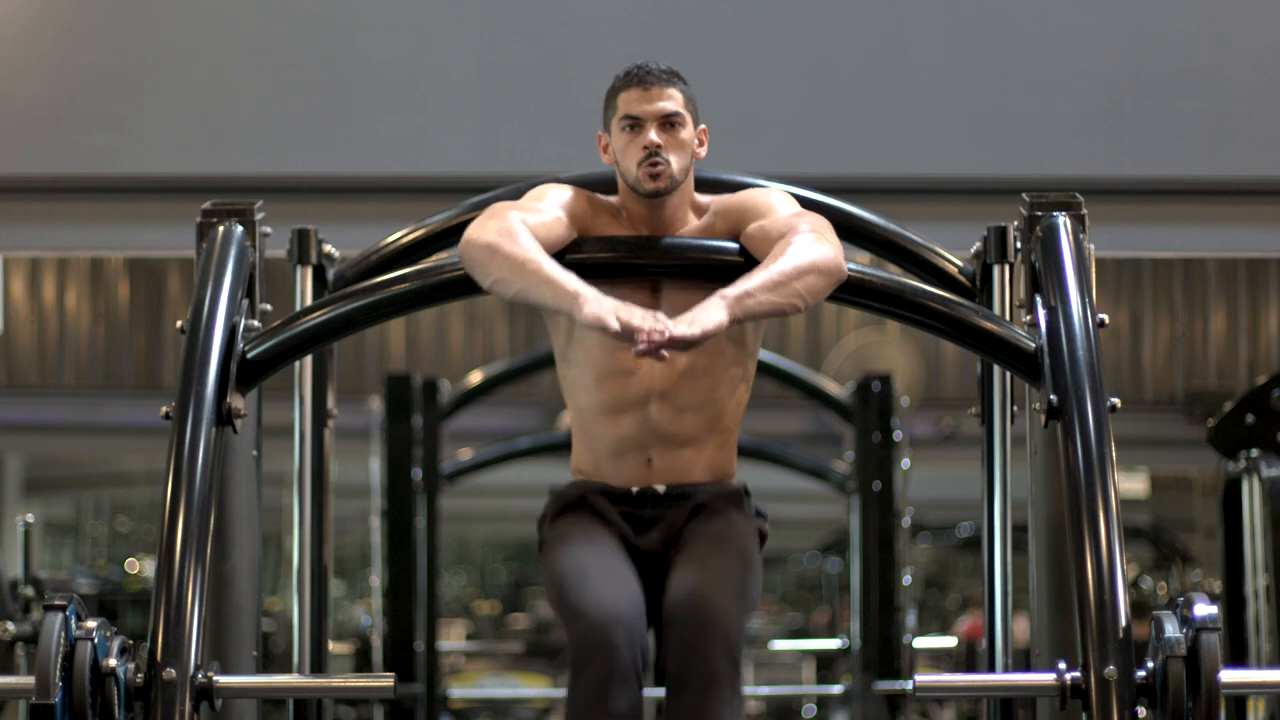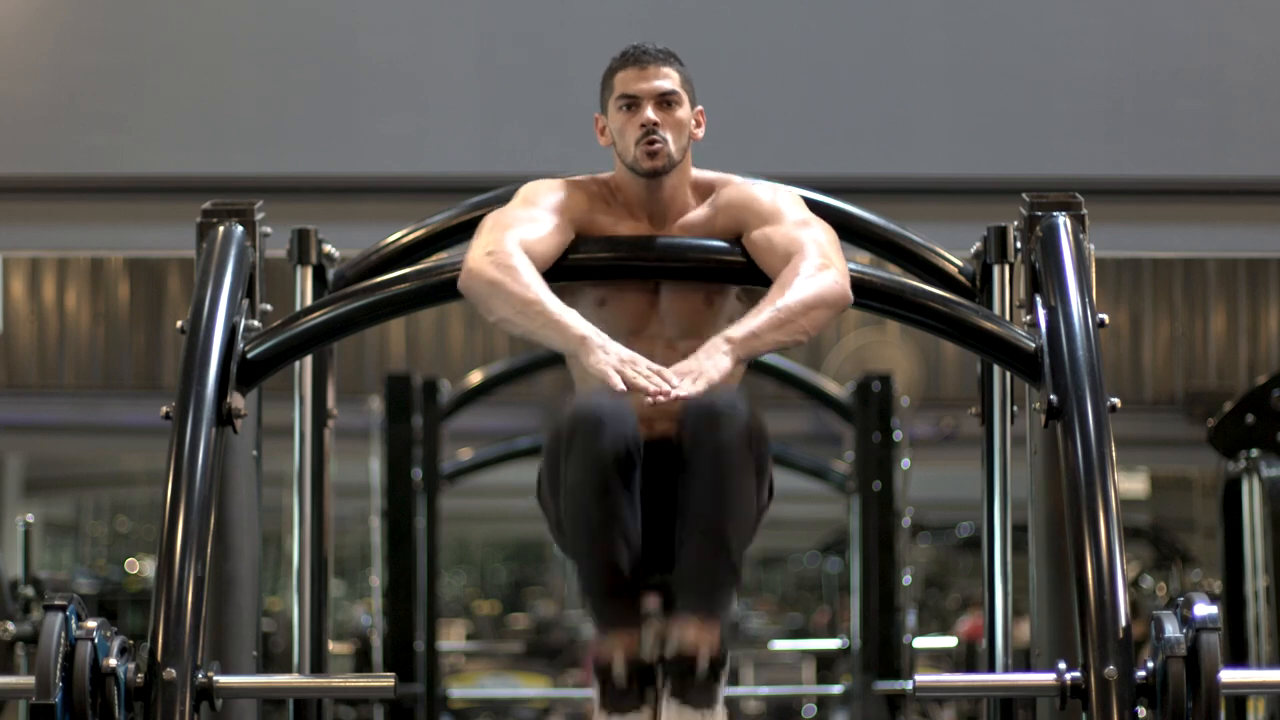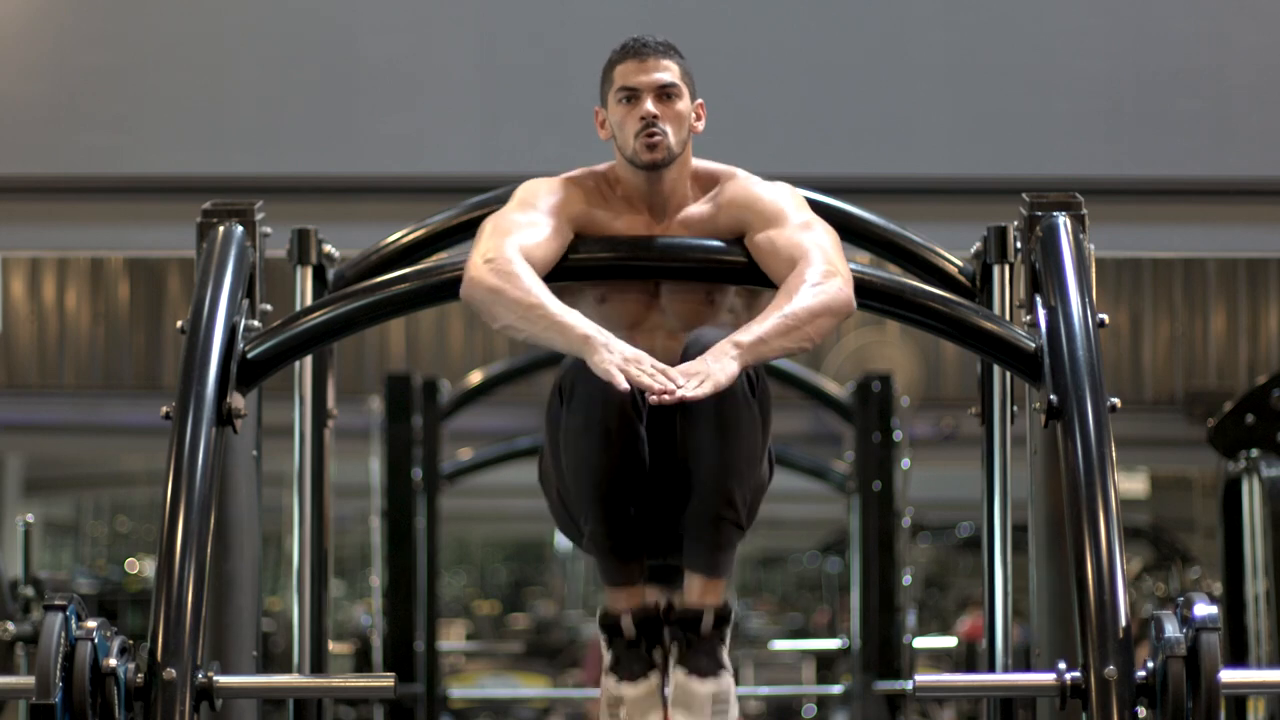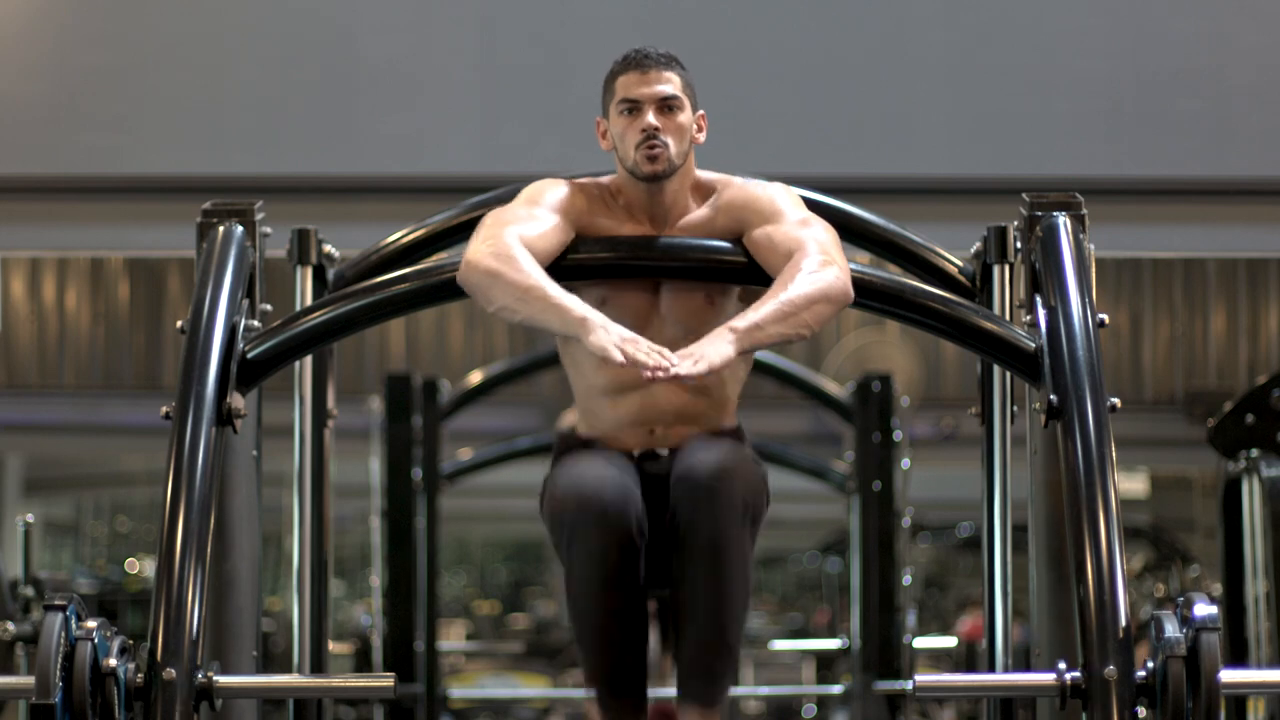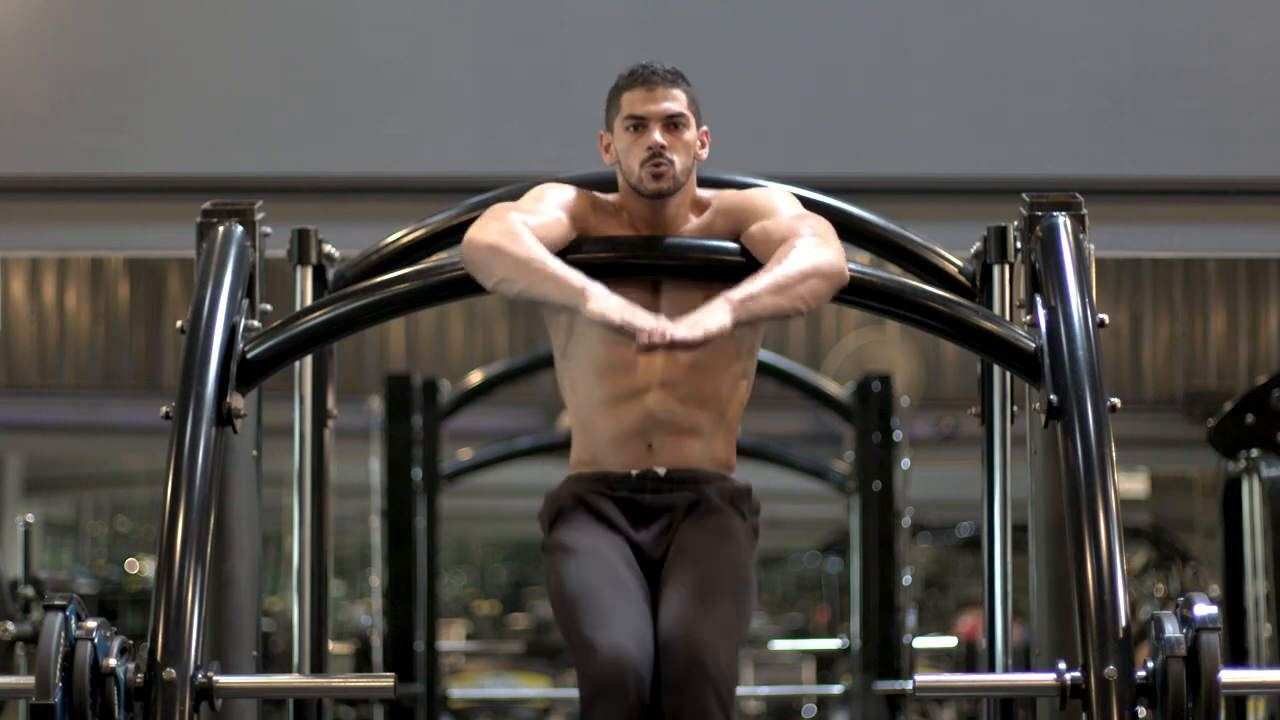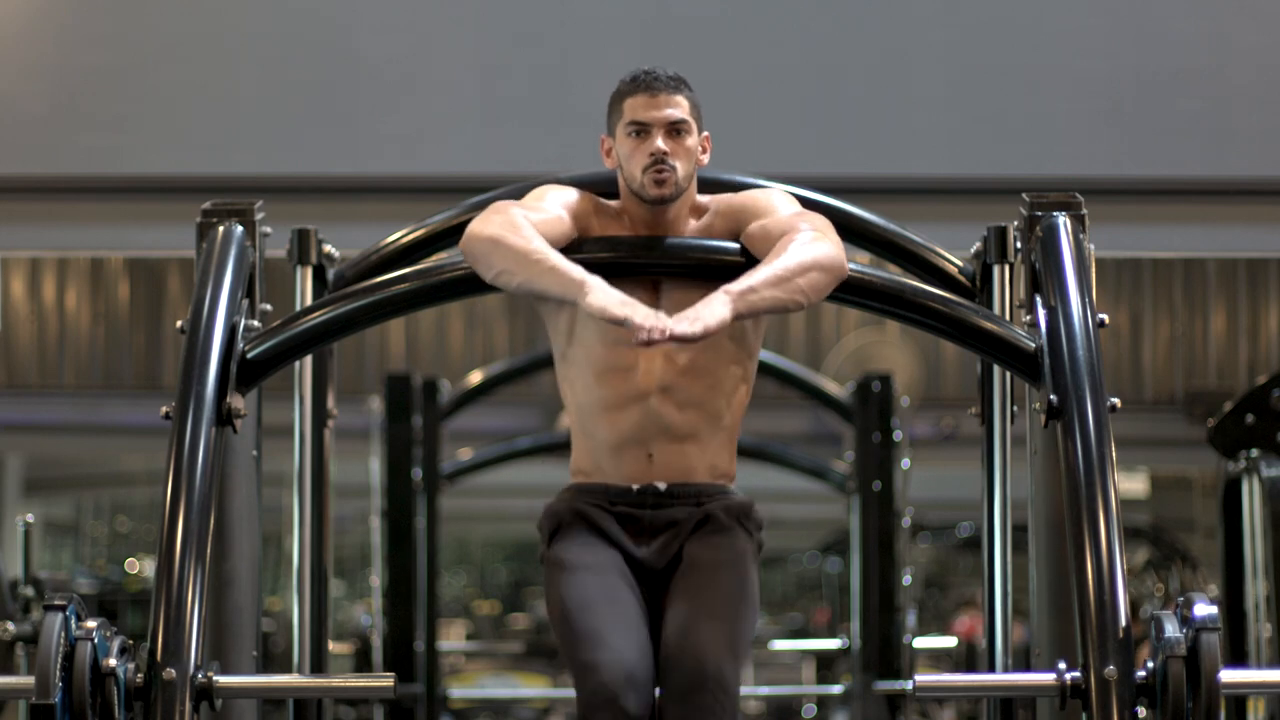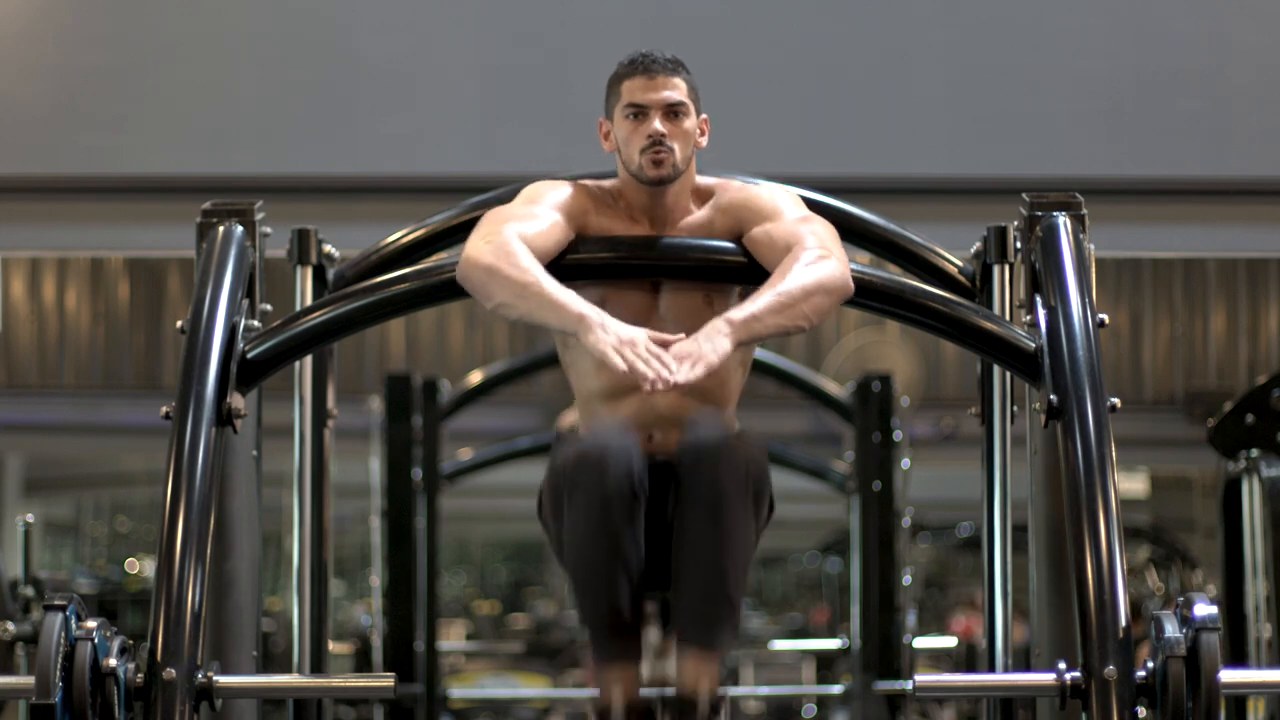
dt=0.2s
person 1, frame 1
left shoulder: (747, 216)
right shoulder: (571, 216)
left elbow: (824, 257)
right elbow: (482, 243)
left wrist: (718, 307)
right wrist: (588, 300)
left hip: (710, 515)
right hip: (595, 515)
left knee: (702, 616)
right knee: (603, 632)
person 1, frame 2
left shoulder: (745, 205)
right shoulder: (566, 204)
left elbow: (827, 281)
right elbow: (482, 270)
left wrist: (725, 348)
right wrist: (589, 341)
left hip: (711, 474)
right hip: (598, 483)
left knee: (723, 415)
right knee: (595, 418)
left ankle: (696, 655)
right ankle: (621, 656)
person 1, frame 3
left shoulder: (748, 199)
right shoulder: (563, 199)
left elbow: (831, 287)
right elbow: (485, 278)
left wrist: (732, 352)
right wrist: (594, 341)
left hip: (708, 480)
right hip: (602, 490)
left knee: (717, 355)
right knee: (592, 379)
left ankle: (702, 618)
right ankle: (628, 617)
person 1, frame 4
left shoulder: (746, 204)
right shoulder: (567, 203)
left elbow: (829, 277)
right elbow: (482, 265)
left wrist: (728, 339)
right wrist: (591, 325)
left hip: (707, 496)
right hip: (603, 500)
left knee: (713, 476)
right knee: (594, 499)
person 1, frame 5
left shoulder: (745, 212)
right shoulder: (570, 212)
left elbow: (825, 261)
right elbow: (484, 244)
left wrist: (724, 311)
right wrist: (593, 296)
left hip: (707, 508)
right hip: (594, 507)
person 1, frame 6
left shoulder: (746, 216)
right shoulder: (571, 217)
left elbow: (825, 254)
right elbow: (484, 237)
left wrist: (724, 303)
right wrist: (593, 291)
left hip: (709, 521)
right hip: (593, 521)
person 1, frame 7
left shoulder: (745, 207)
right shoulder: (570, 206)
left elbow: (829, 274)
right elbow: (480, 261)
left wrist: (725, 330)
right wrist: (592, 321)
left hip: (714, 486)
right hip: (593, 487)
left knee: (720, 452)
right knee: (598, 456)
